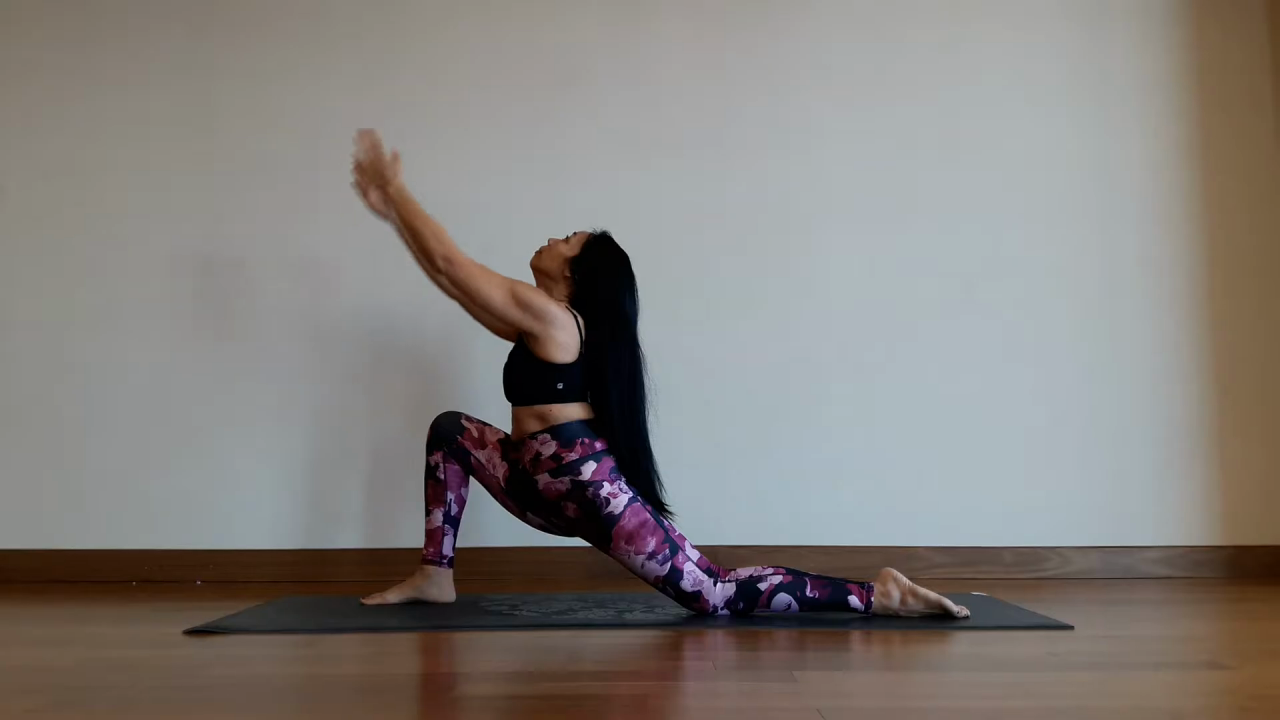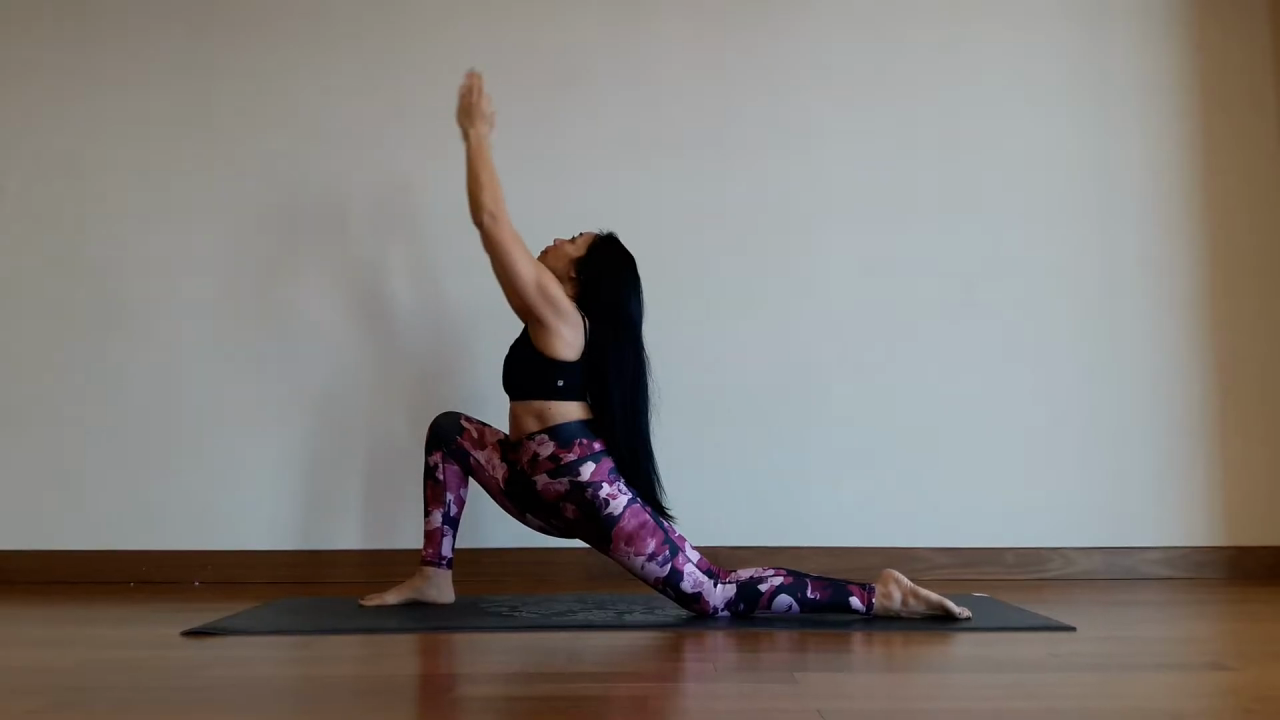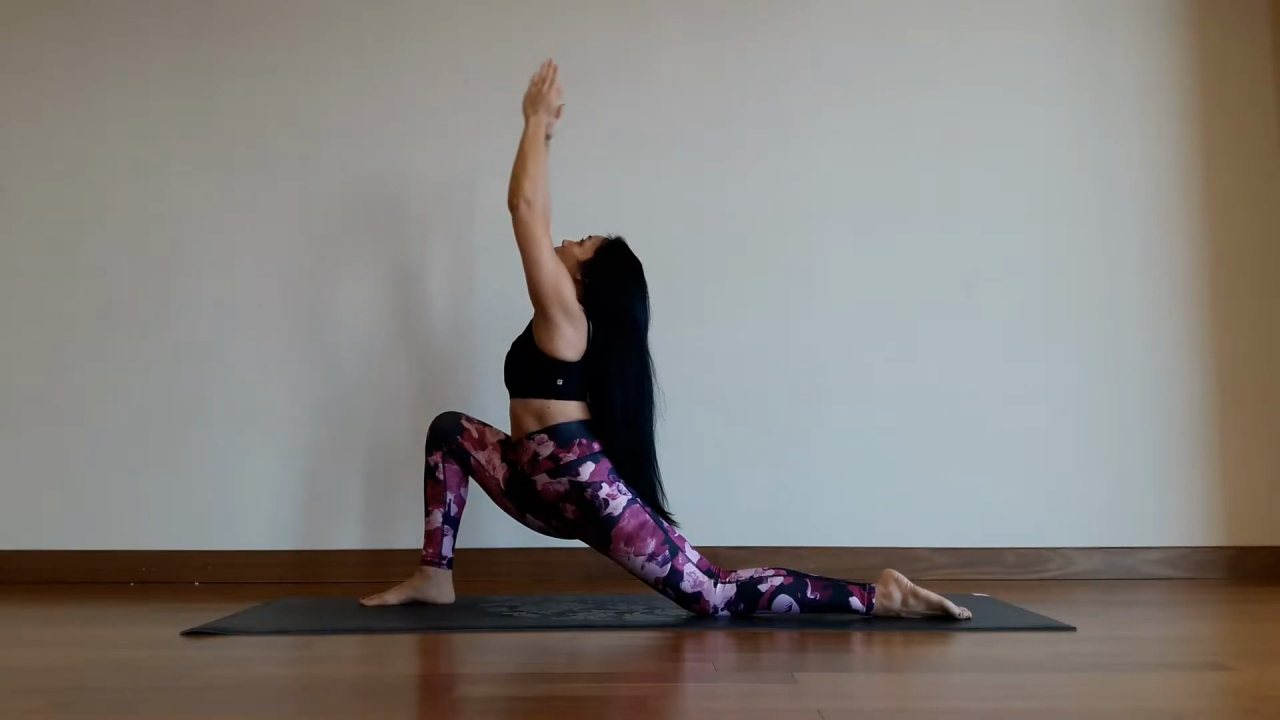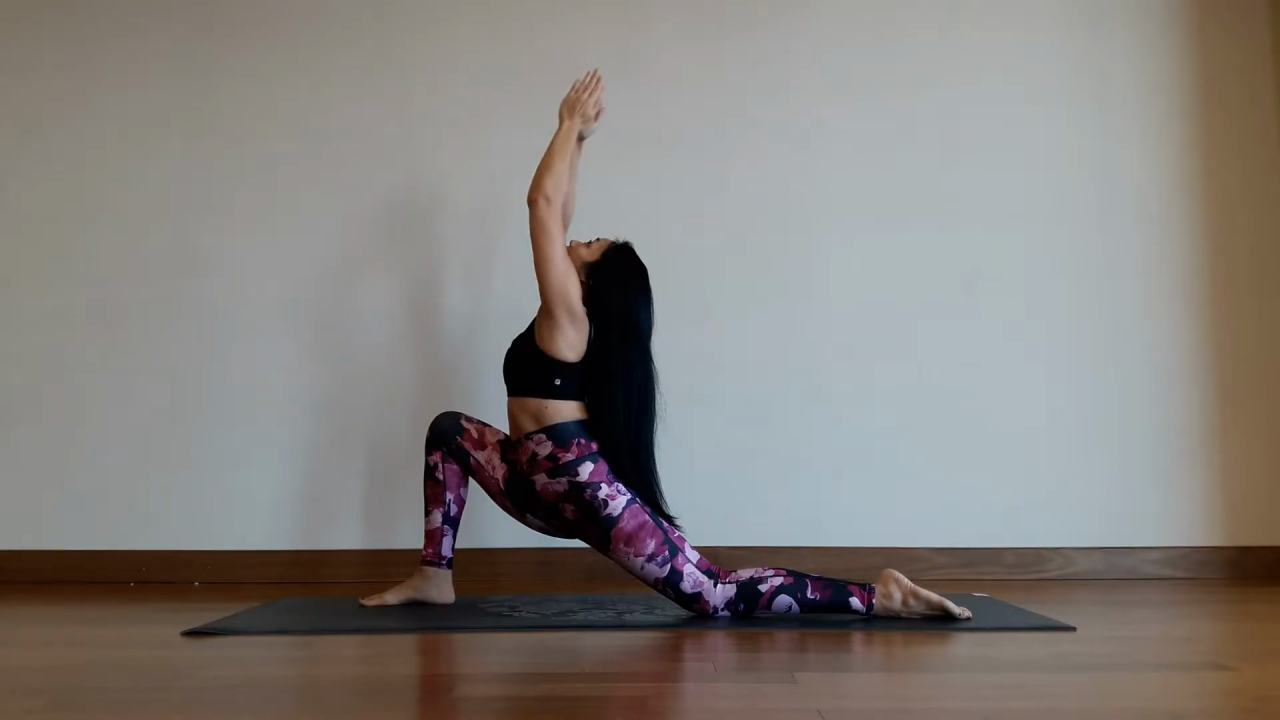
dt=0.4s
person 1, frame 1
left shoulder: (547, 314)
right shoulder: (538, 323)
left elbow: (450, 262)
right elbow: (453, 275)
left wrist: (394, 186)
right wrist: (393, 210)
left hip: (588, 485)
right hip: (556, 486)
left knee: (714, 593)
right knee: (449, 430)
left ankle: (879, 595)
right ankle: (435, 576)
person 1, frame 2
left shoulder: (555, 309)
right shoulder: (549, 317)
left elbow: (491, 219)
right elbow: (495, 229)
left wrist: (477, 134)
right wrist: (475, 138)
left hip: (584, 484)
right hip: (551, 485)
left knee: (713, 594)
right knee: (449, 430)
left ankle: (880, 597)
right ankle: (434, 577)
person 1, frame 3
left shoulder: (563, 311)
right shoulder: (566, 317)
left elbow: (523, 206)
right elbow: (532, 214)
left wrist: (537, 123)
right wrist: (541, 132)
left hip: (583, 484)
right hip: (550, 485)
left knee: (712, 594)
right knee: (449, 430)
left ankle: (878, 596)
right ankle: (435, 577)
person 1, frame 4
left shoulder: (567, 311)
right shoulder: (571, 318)
left elbow: (541, 203)
right elbow: (555, 216)
left wrist: (570, 126)
right wrist: (576, 136)
left hip: (581, 484)
right hip: (550, 485)
left knee: (712, 593)
right knee: (450, 429)
left ankle: (879, 596)
right ankle: (435, 576)
